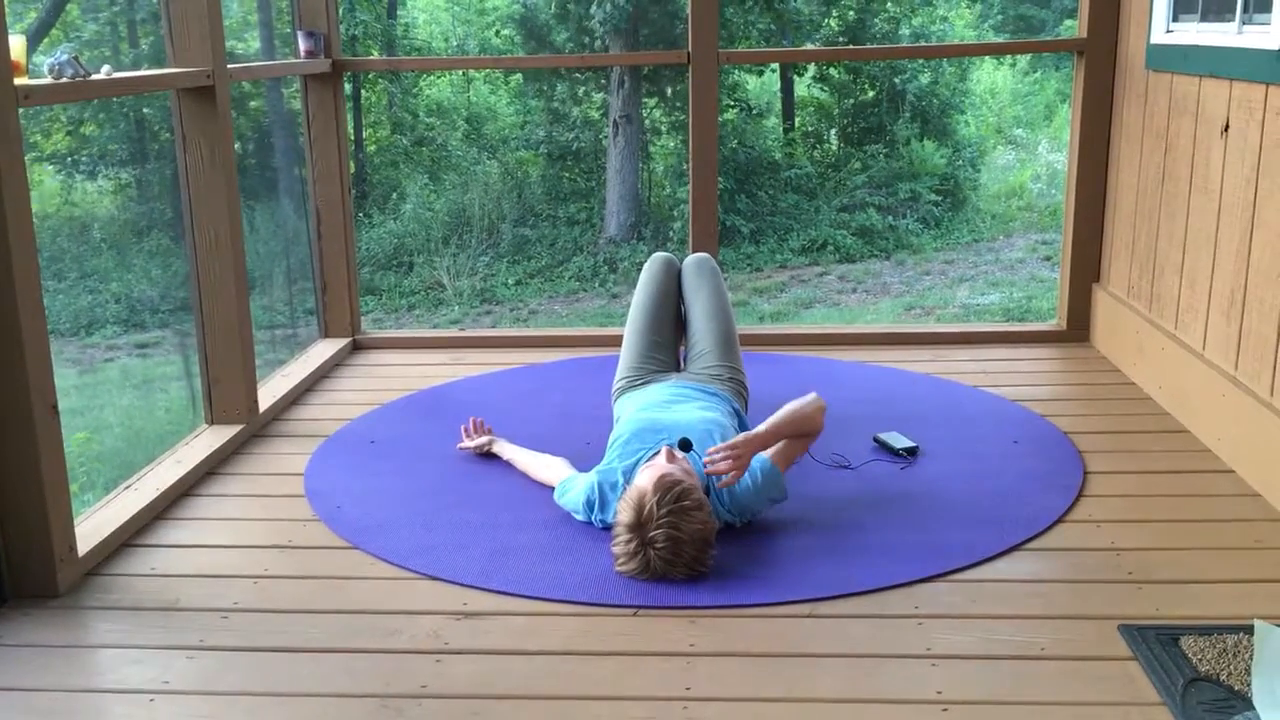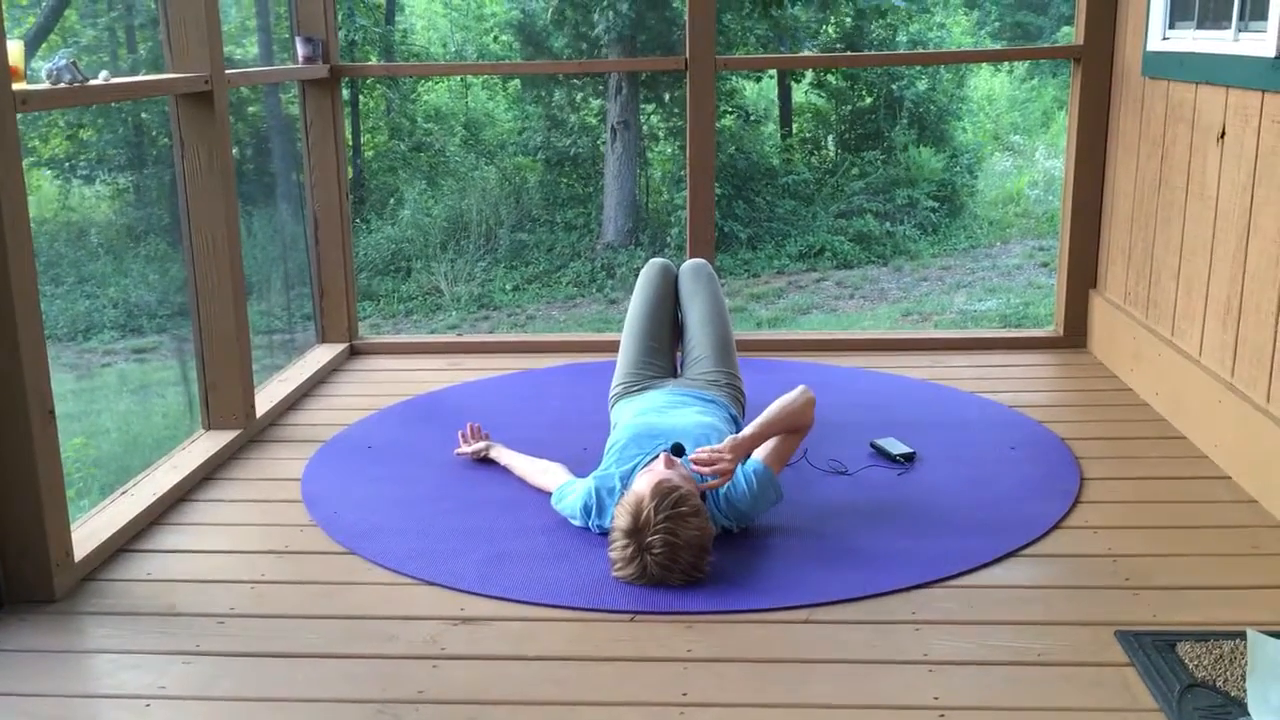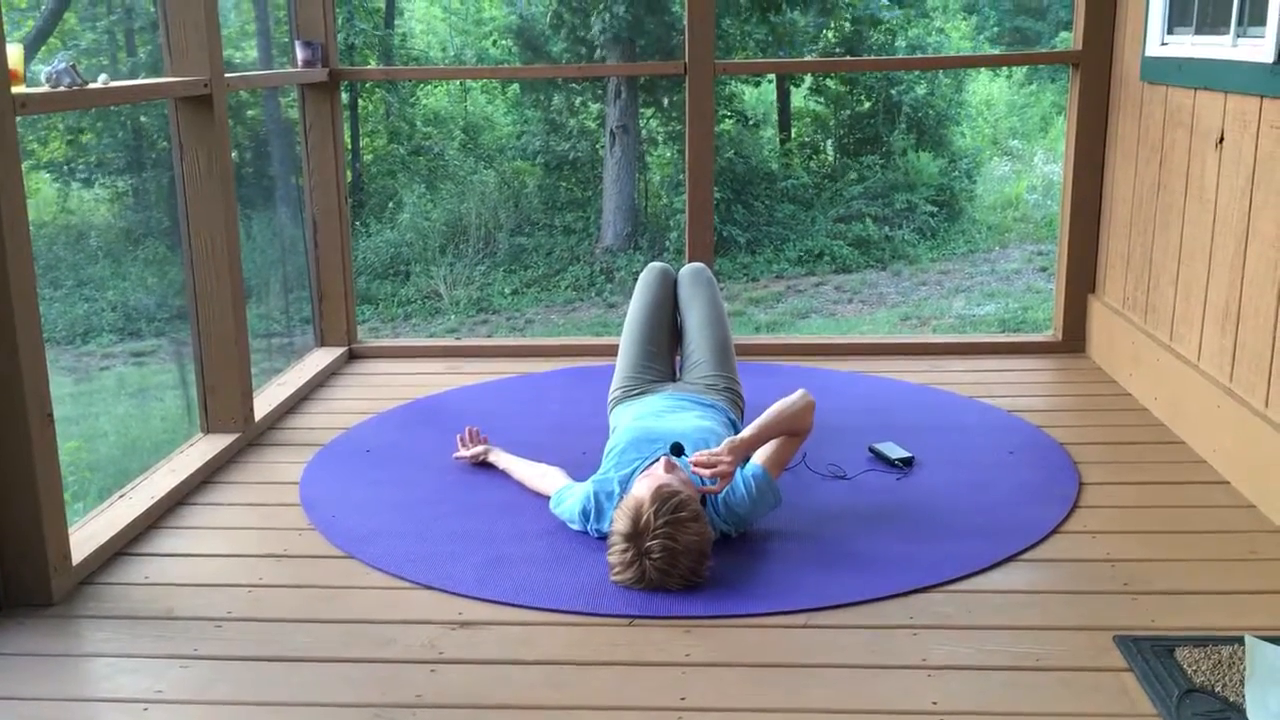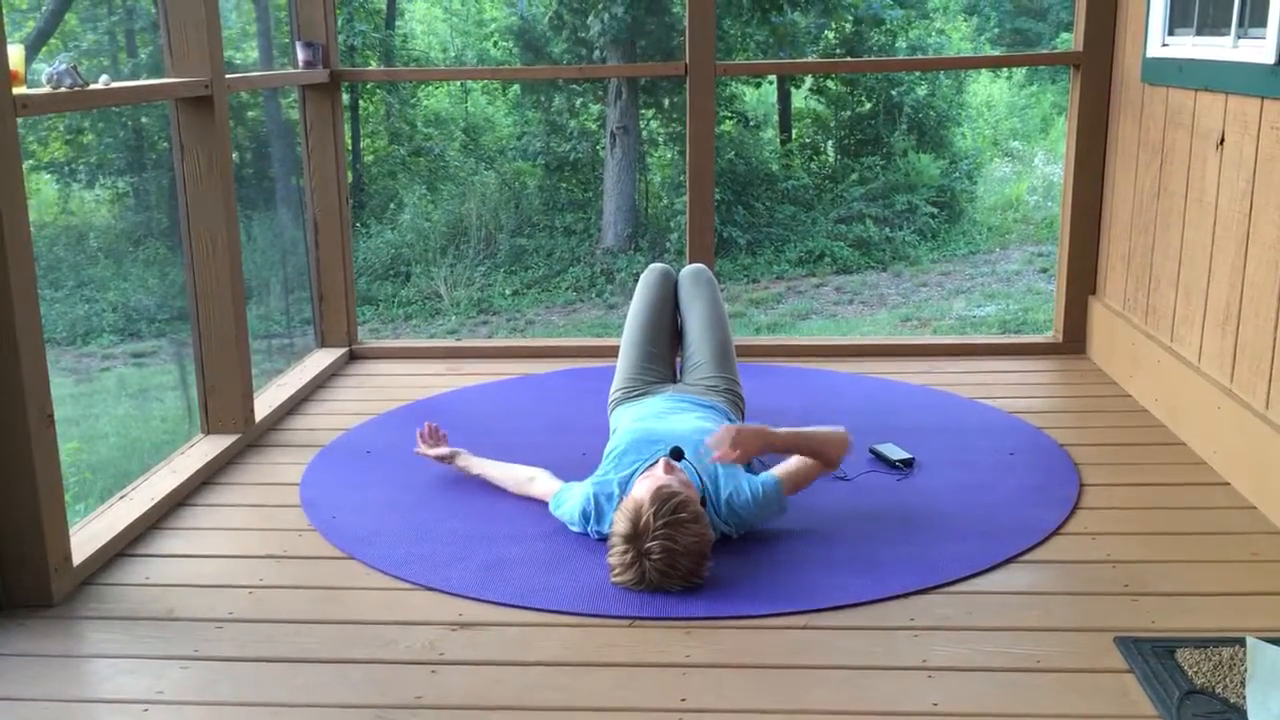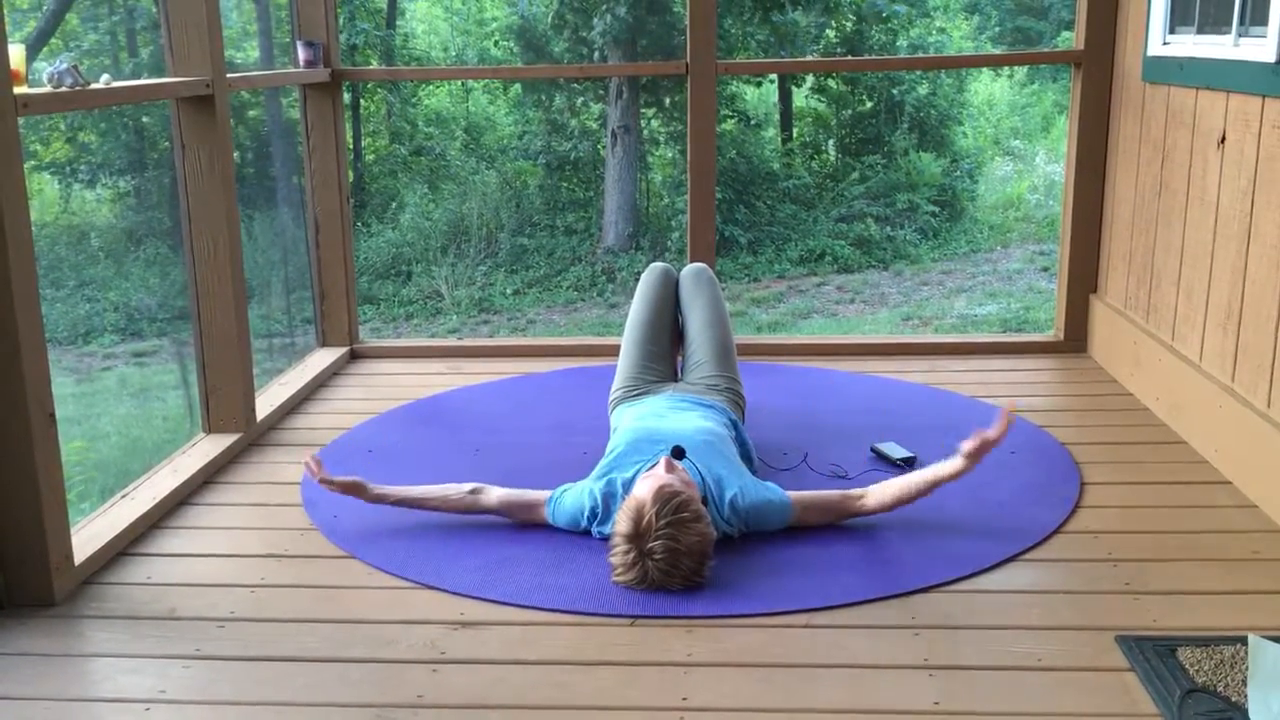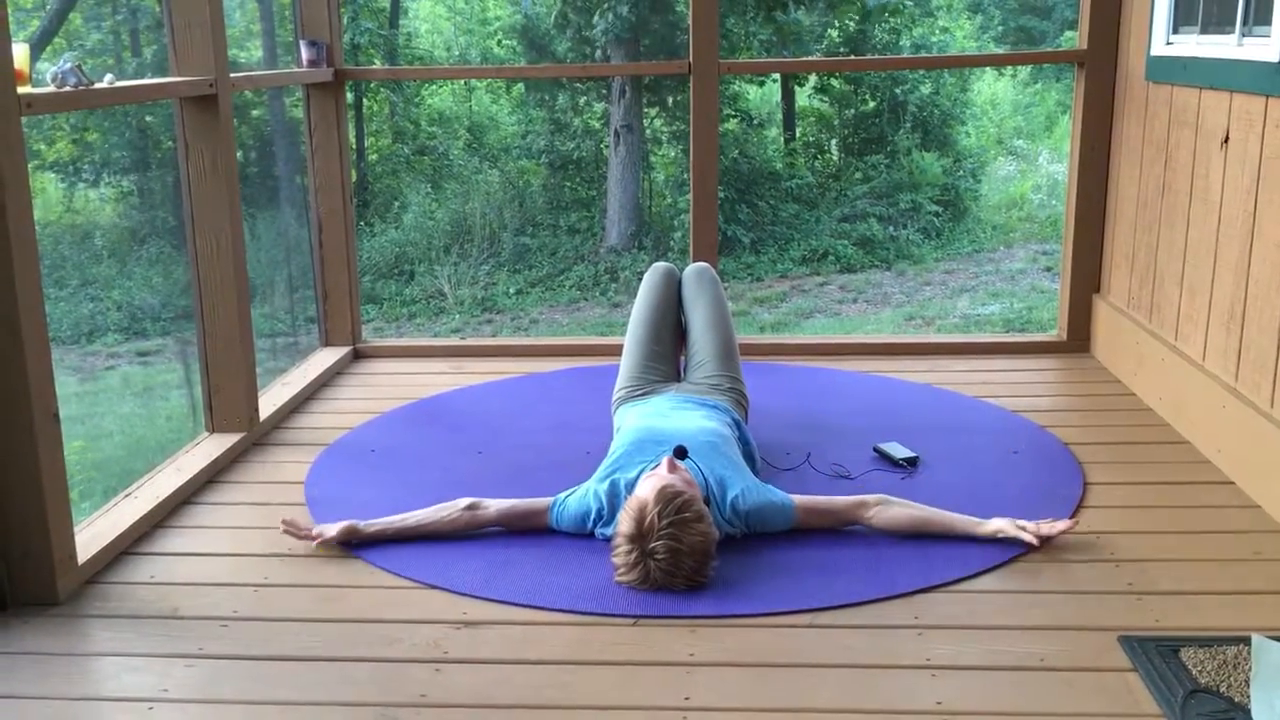
dt=0.5s
person 1, frame 1
left shoulder: (599, 499)
right shoulder: (738, 495)
left elbow: (555, 468)
right elbow: (813, 407)
left wrist: (495, 444)
right wrist: (754, 440)
left hip: (640, 392)
right hip: (715, 394)
left knee: (662, 264)
right knee: (699, 264)
person 1, frame 2
left shoulder: (596, 505)
right shoulder: (734, 501)
left elbow: (551, 472)
right elbow: (803, 399)
left wrist: (493, 449)
right wrist: (743, 442)
left hip: (637, 396)
right hip: (713, 398)
left knee: (659, 270)
right knee: (695, 270)
person 1, frame 3
left shoulder: (594, 509)
right shoulder: (732, 506)
left elbow: (549, 475)
right elbow: (803, 403)
left wrist: (492, 453)
right wrist: (742, 445)
left hip: (636, 402)
right hip: (712, 403)
left knee: (657, 273)
right knee: (694, 274)
person 1, frame 4
left shoulder: (594, 508)
right shoulder: (735, 506)
left elbow: (535, 480)
right elbow: (837, 444)
left wrist: (459, 456)
right wrist: (763, 439)
left hip: (636, 405)
right hip: (712, 403)
left knee: (659, 275)
right knee: (695, 275)
left ankle: (675, 338)
person 1, frame 5
left shoulder: (596, 508)
right shoulder: (736, 506)
left elbow: (483, 497)
right elbow: (858, 500)
left wrist: (371, 490)
right wrist: (958, 462)
left hip: (636, 403)
right hip: (712, 406)
left knee: (659, 275)
right knee: (698, 274)
left ankle: (671, 276)
person 1, frame 6
left shoulder: (599, 506)
right shoulder: (737, 504)
left elbow: (480, 510)
right elbow: (867, 508)
left wrist: (358, 527)
right wrist: (990, 525)
left hip: (642, 401)
right hip: (715, 403)
left knee: (663, 274)
right knee: (699, 274)
left ankle: (679, 280)
right ankle: (691, 279)
